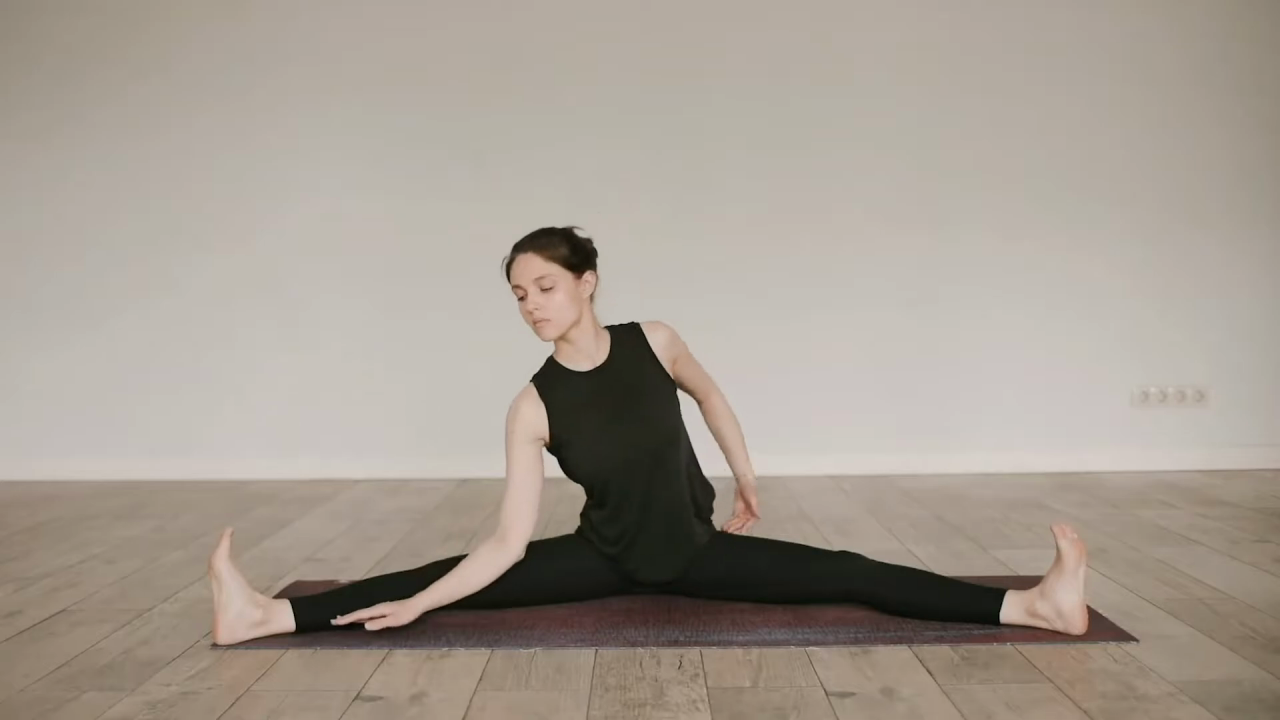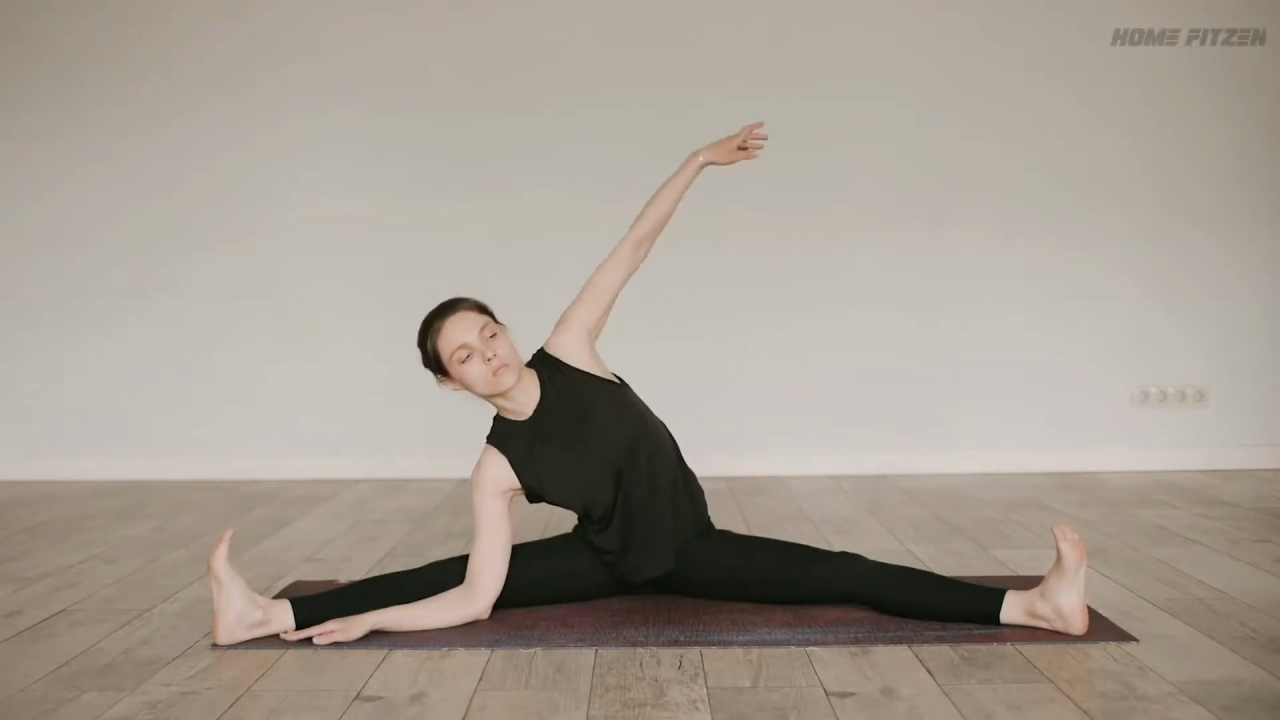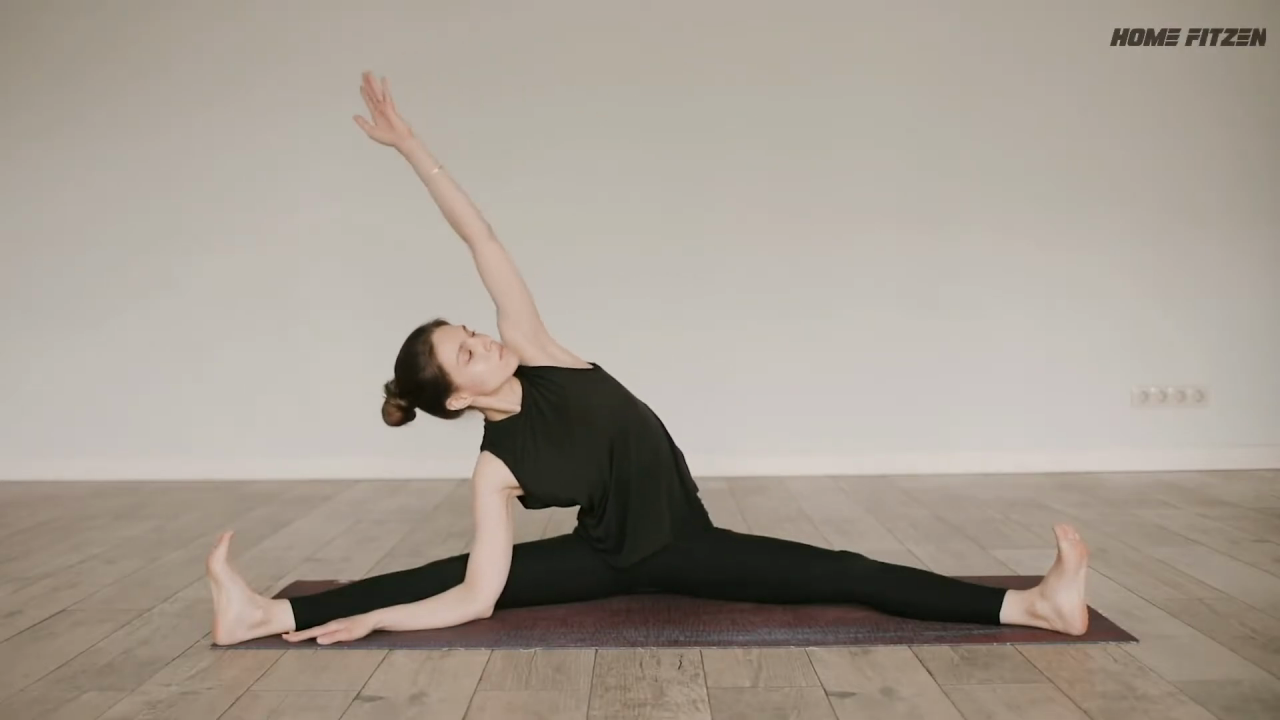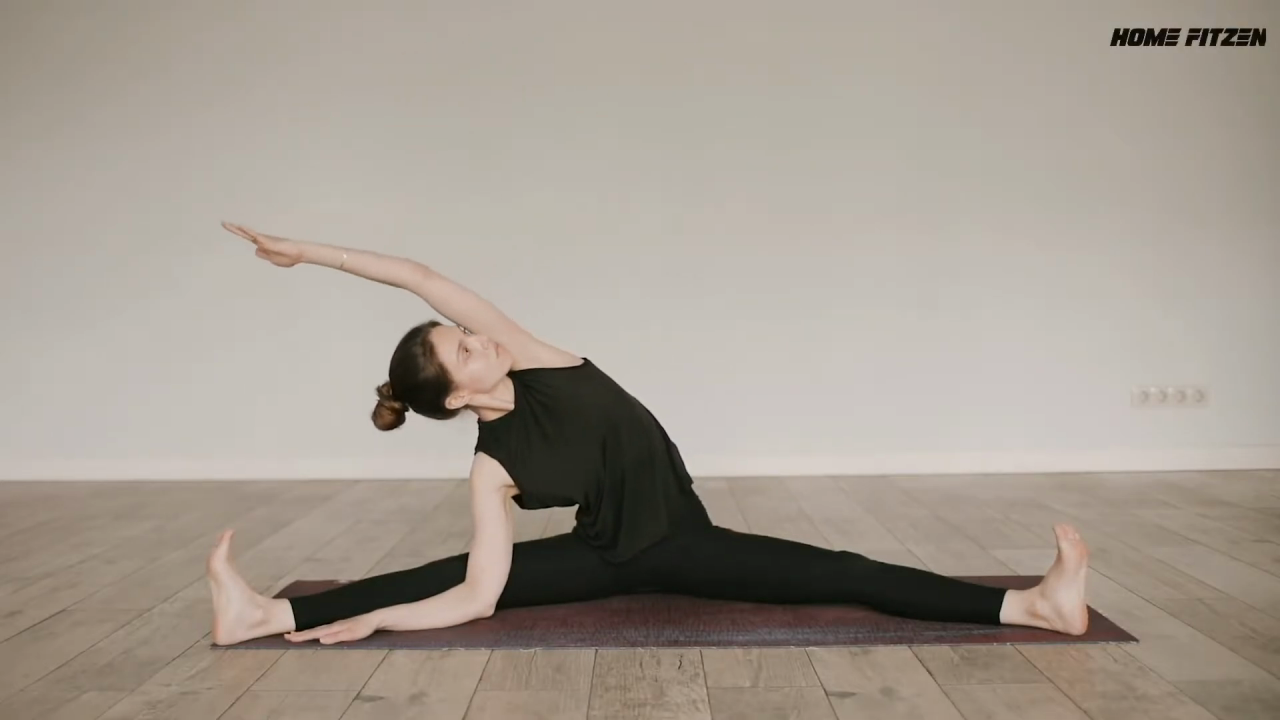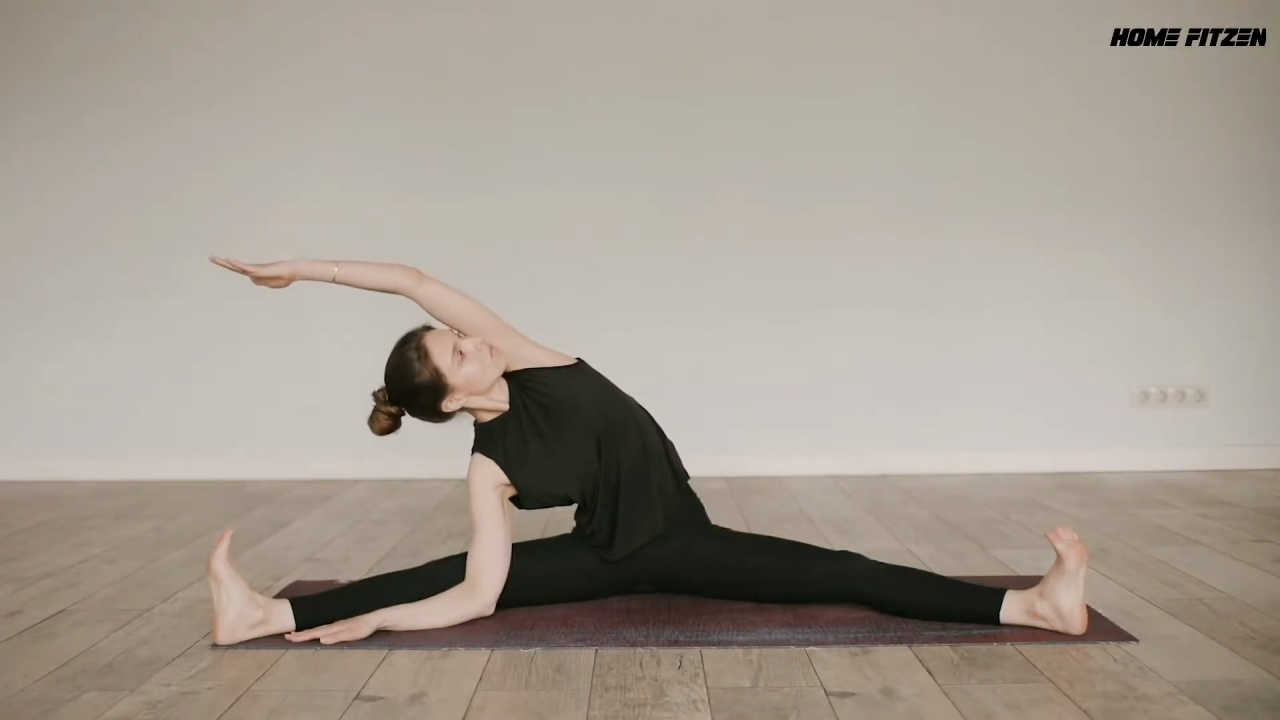
dt=1s
person 1, frame 1
left shoulder: (653, 342)
right shoulder: (532, 406)
left elbow: (709, 394)
right elbow: (510, 542)
left wrist: (745, 480)
right wrist: (416, 605)
left hip: (694, 547)
right hip: (605, 557)
left knee: (844, 575)
right knee: (459, 579)
left ankle: (1028, 605)
right ankle: (271, 616)
person 1, frame 2
left shoulder: (568, 351)
right shoulder: (497, 468)
left elbow: (634, 245)
right elbow: (476, 601)
left wrist: (700, 159)
right wrist: (370, 621)
left hip: (688, 547)
right hip: (606, 561)
left knee: (841, 575)
right knee: (450, 574)
left ankle: (1028, 604)
person 1, frame 3
left shoulder: (531, 353)
right shoulder: (495, 467)
left elbow: (481, 240)
right elbow: (476, 598)
left wrist: (410, 146)
right wrist: (370, 620)
left hip: (682, 543)
right hip: (608, 556)
left knee: (841, 574)
right knee: (454, 572)
left ankle: (1028, 605)
person 1, frame 4
left shoulder: (531, 360)
right shoulder: (491, 469)
left elbow: (424, 277)
right elbow: (478, 596)
left wrist: (311, 252)
right wrist: (371, 621)
left hip: (680, 542)
right hip: (607, 556)
left knee: (840, 574)
right knee: (449, 572)
left ankle: (1027, 604)
person 1, frame 5
left shoulder: (525, 357)
right shoulder: (488, 467)
left elbow: (417, 281)
right elbow: (479, 596)
left wrist: (305, 268)
right wrist: (372, 619)
left hip: (679, 539)
right hip: (607, 554)
left knee: (838, 573)
right knee: (449, 570)
left ankle: (1030, 605)
